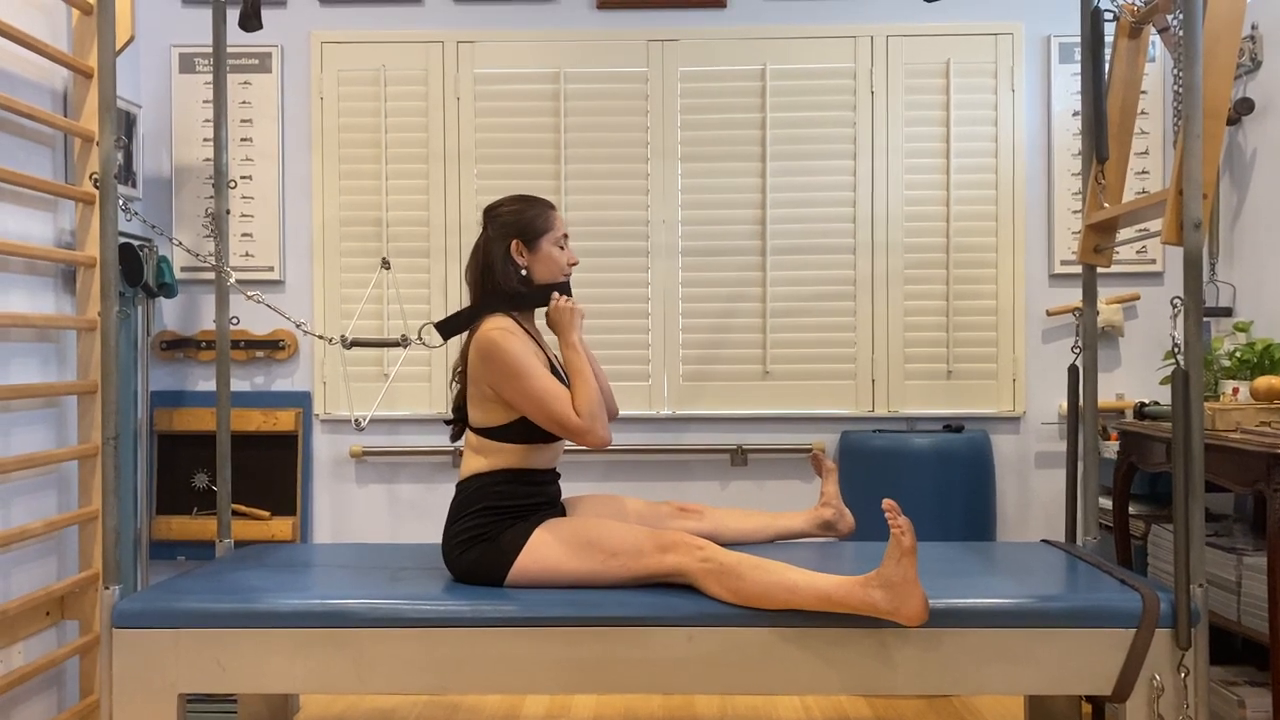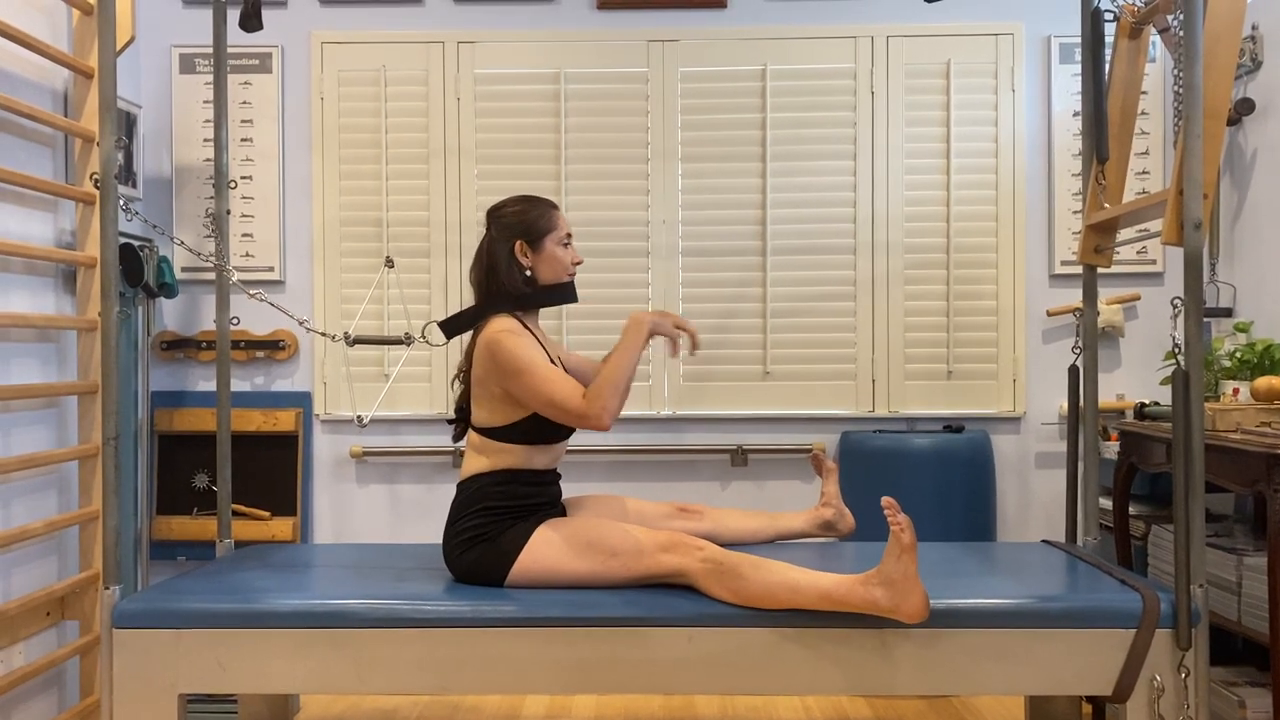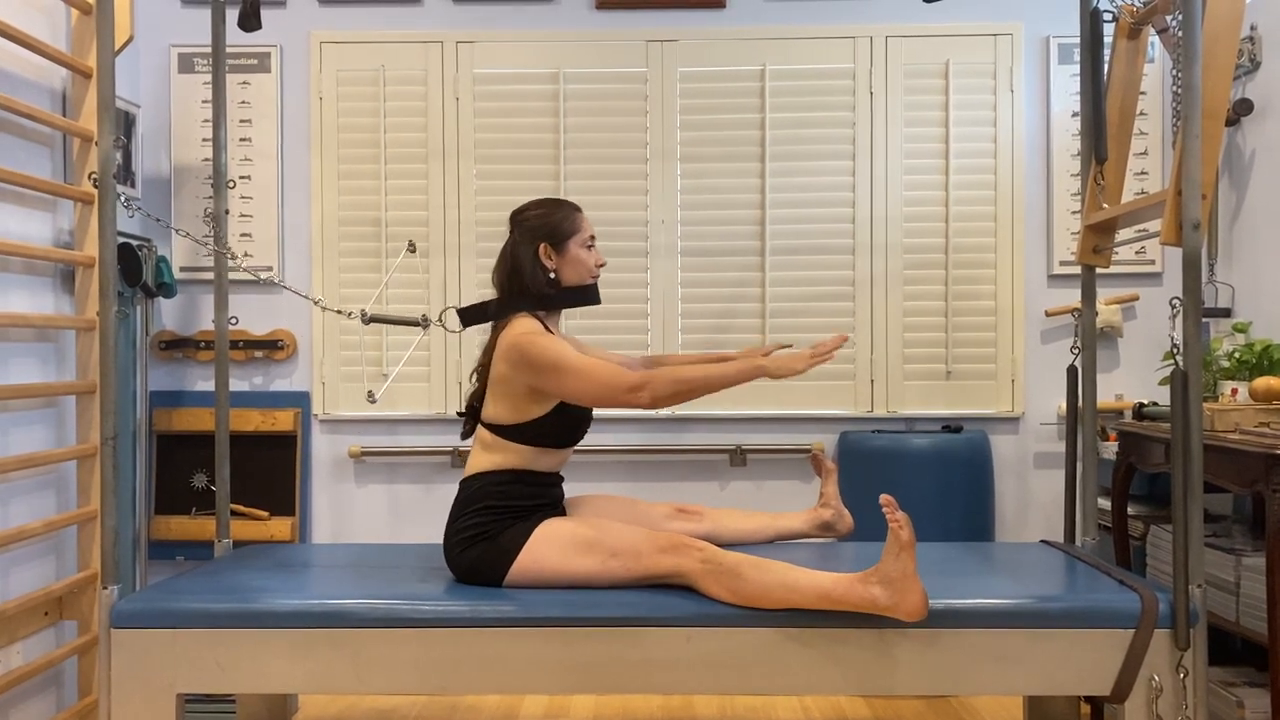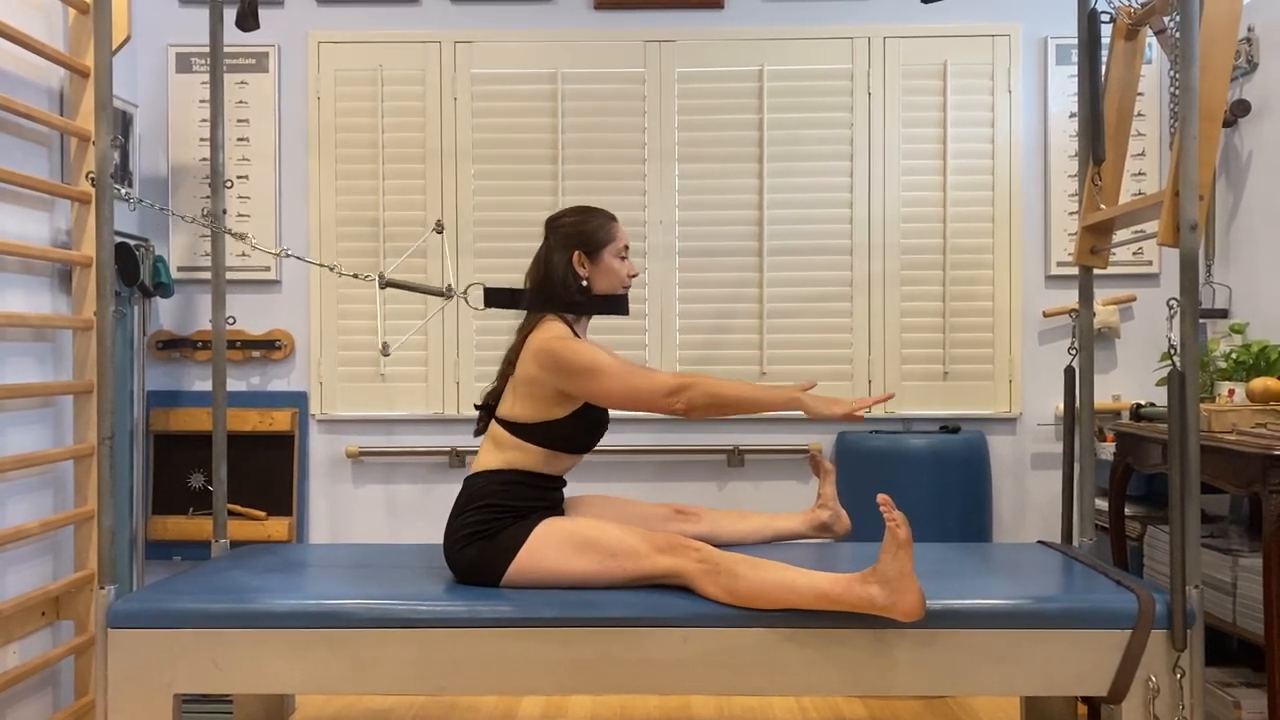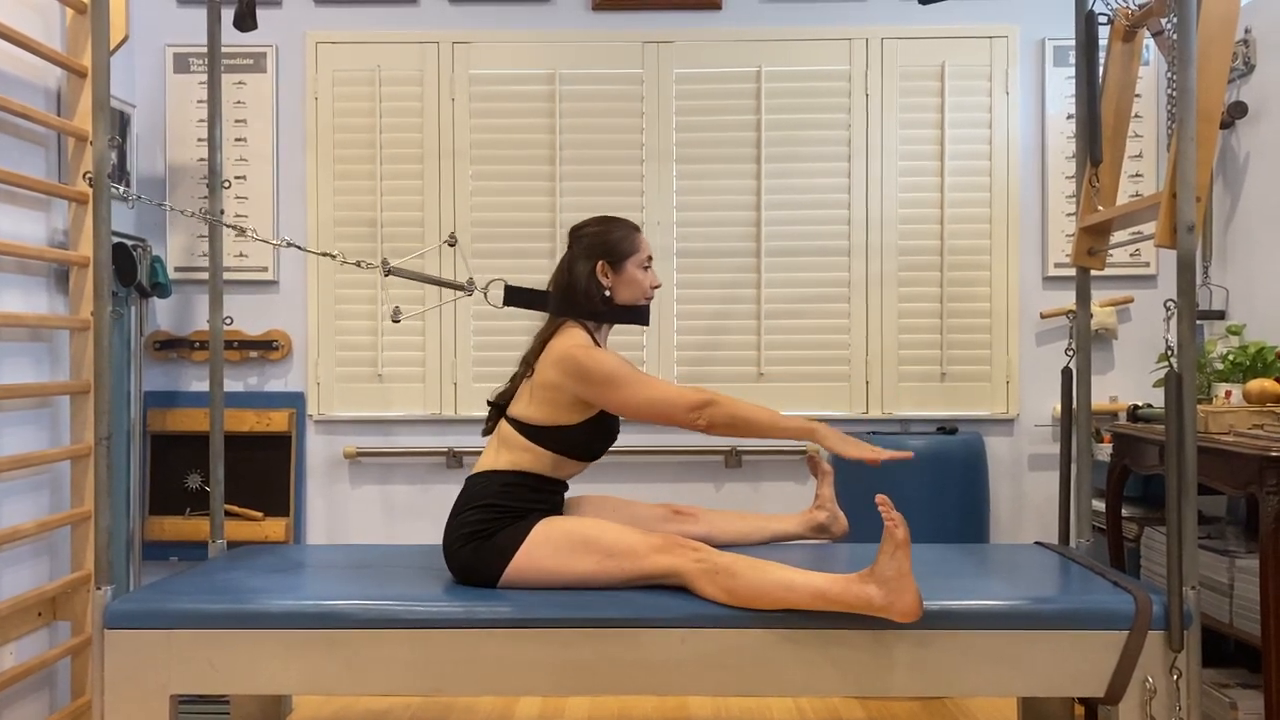
dt=0.4s
person 1, frame 1
left shoulder: (519, 330)
right shoulder: (498, 338)
left elbow: (606, 412)
right elbow: (592, 430)
left wrist: (574, 338)
right wrist: (569, 339)
left hip: (533, 513)
right hip: (493, 535)
left knee: (681, 517)
right knee: (685, 554)
left ankle: (818, 518)
person 1, frame 2
left shoulder: (522, 329)
right shoulder: (503, 338)
left elbow: (598, 380)
right elbow: (597, 413)
left wrist: (638, 335)
right wrist: (638, 330)
left hip: (533, 512)
right hip: (493, 536)
left knee: (682, 517)
right knee: (681, 554)
left ankle: (819, 518)
right ankle: (873, 593)
person 1, frame 3
left shoulder: (540, 331)
right shoulder: (526, 340)
left elbow: (638, 367)
right elbow: (643, 389)
left wrist: (740, 357)
right wrist: (760, 367)
left hip: (533, 512)
right hip: (493, 534)
left knee: (682, 518)
right knee: (683, 557)
left ankle: (816, 518)
right ankle: (873, 593)
person 1, frame 4
left shoulder: (562, 336)
right shoulder: (555, 346)
left elbow: (664, 384)
right elbow: (679, 397)
left wrist: (779, 394)
right wrist: (798, 400)
left hip: (529, 513)
right hip: (493, 534)
left knee: (681, 519)
right knee: (681, 557)
left ankle: (813, 519)
right ankle: (870, 592)
person 1, frame 5
left shoulder: (580, 343)
right shoulder: (577, 355)
left elbow: (687, 404)
right elbow: (700, 412)
left wrist: (797, 426)
right wrist: (816, 432)
left hip: (527, 515)
right hip: (491, 534)
left knee: (678, 519)
right knee: (680, 557)
left ankle: (808, 521)
right ankle: (868, 593)
